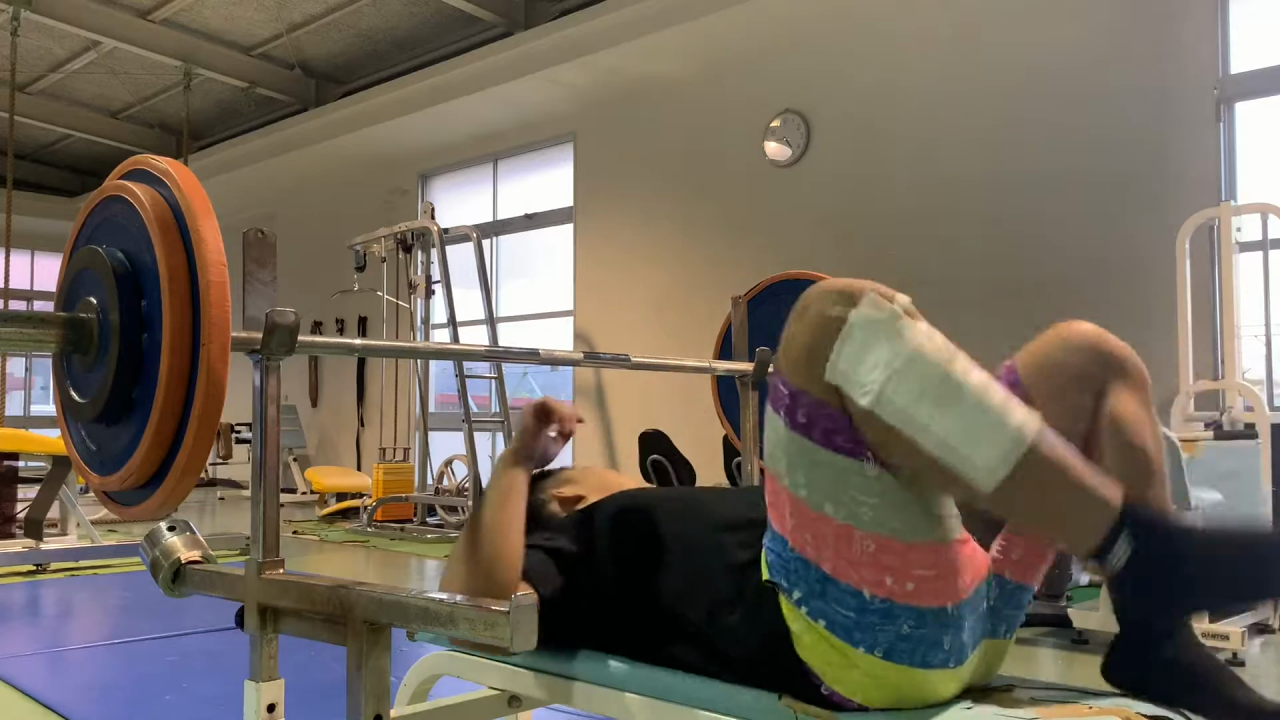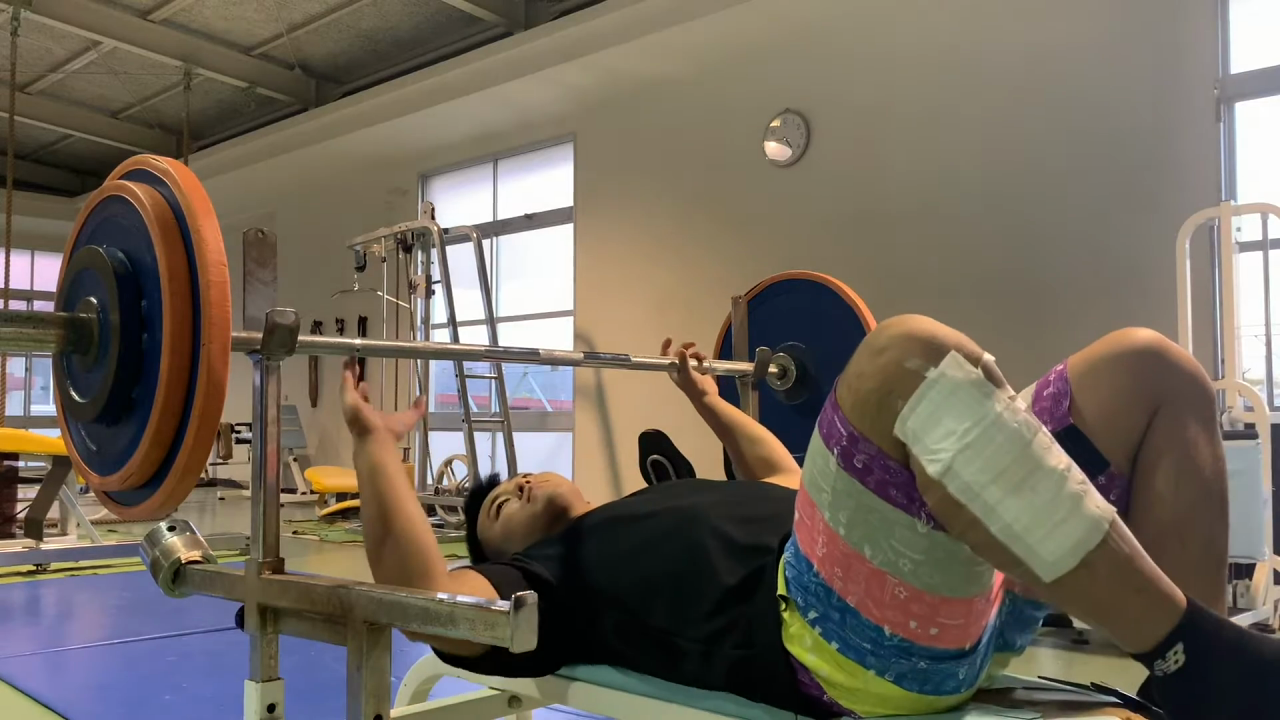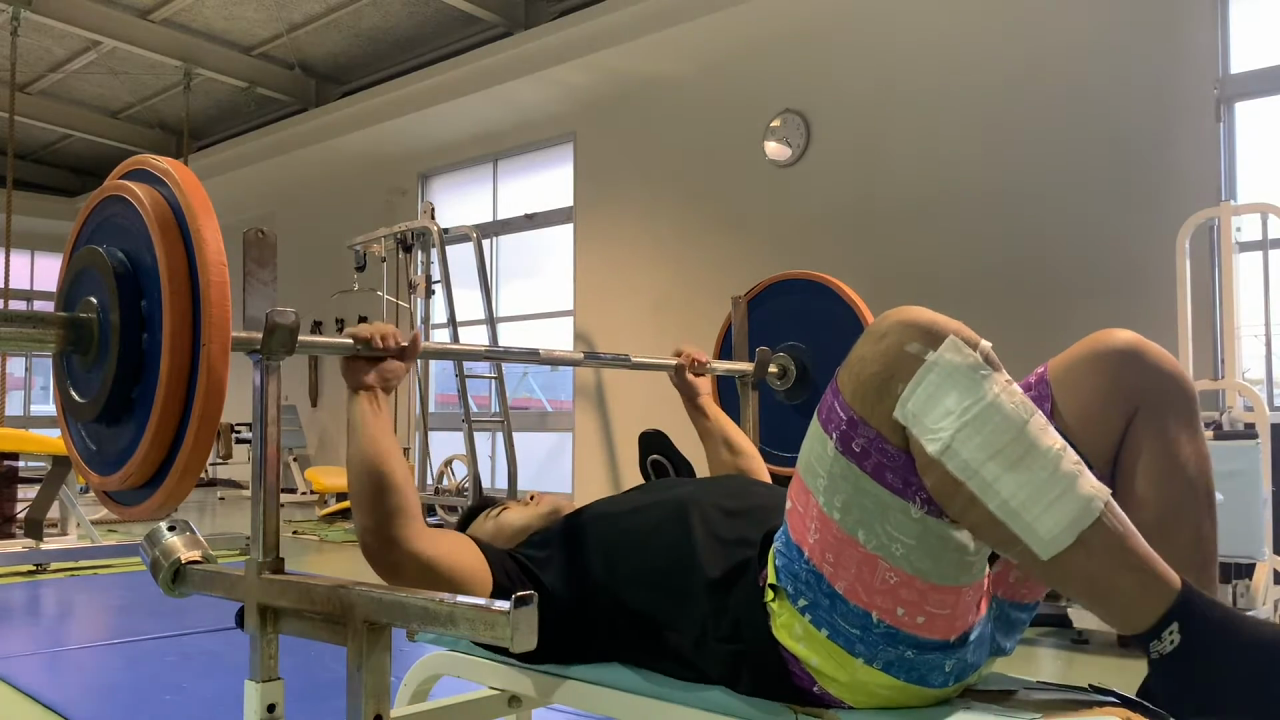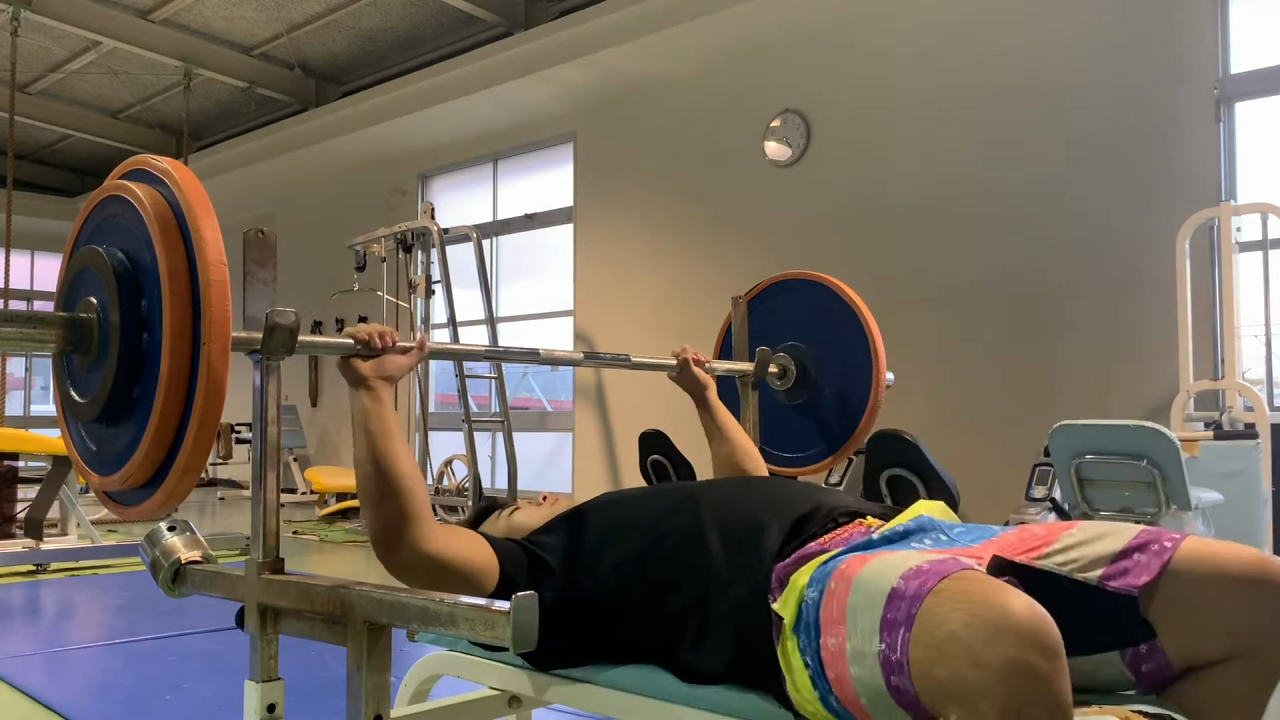
dt=1s
person 1, frame 1
left shoulder: (673, 520)
right shoulder: (575, 551)
right elbow: (478, 611)
left wrist: (802, 445)
right wrist: (515, 465)
left hip: (959, 607)
right hip: (861, 623)
left knee: (1084, 353)
right knee: (840, 310)
left ankle: (1160, 633)
right ankle: (1141, 550)
person 1, frame 2
left shoulder: (663, 520)
right shoulder: (544, 582)
left elbow: (783, 478)
right elbow: (423, 600)
left wrist: (709, 404)
right wrist: (375, 446)
left hip: (966, 597)
right hip: (847, 630)
left knee: (1149, 369)
right knee: (911, 354)
person 1, frame 3
left shoulder: (635, 534)
right shoulder: (528, 579)
left elbow: (755, 491)
right elbow: (398, 545)
left wrist: (701, 406)
right wrist: (370, 396)
left hip: (951, 599)
right hip: (835, 619)
left knee: (1130, 370)
right knee: (913, 343)
right ankle: (1191, 639)
person 1, frame 4
left shoulder: (636, 534)
right shoulder: (535, 575)
right elbow: (408, 542)
left wrist: (707, 401)
right wrist: (373, 391)
right hip: (813, 592)
